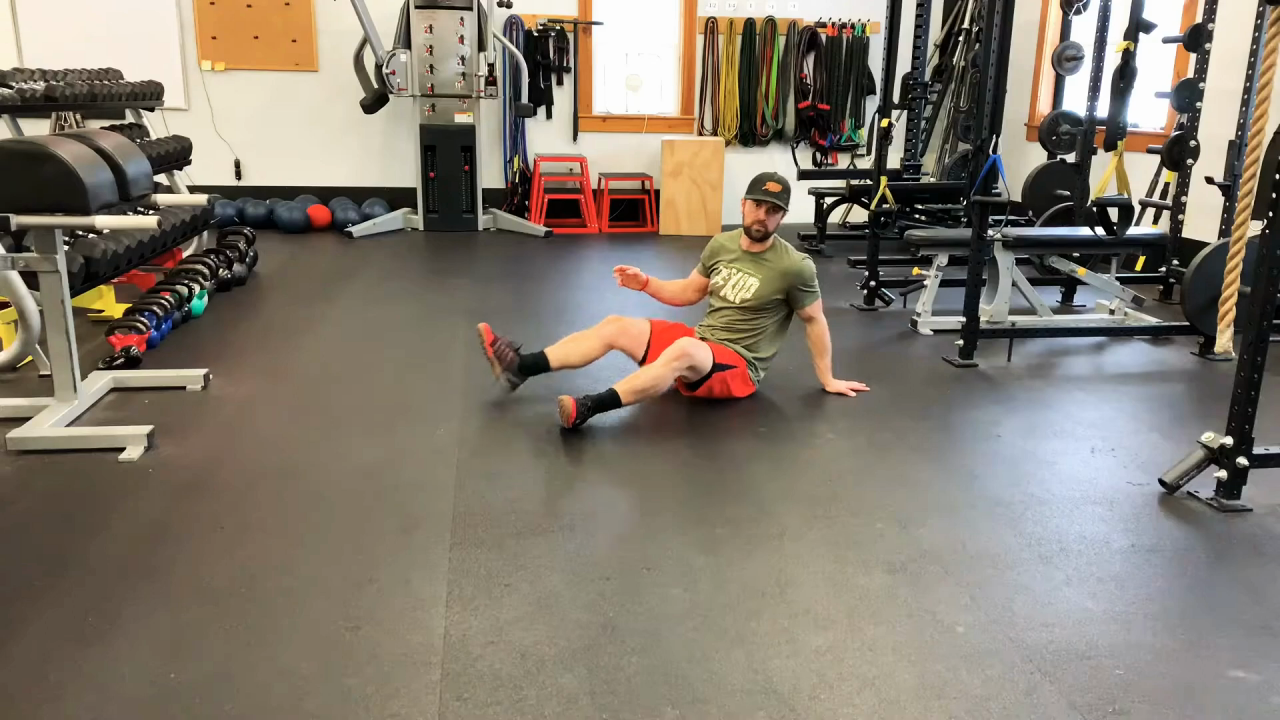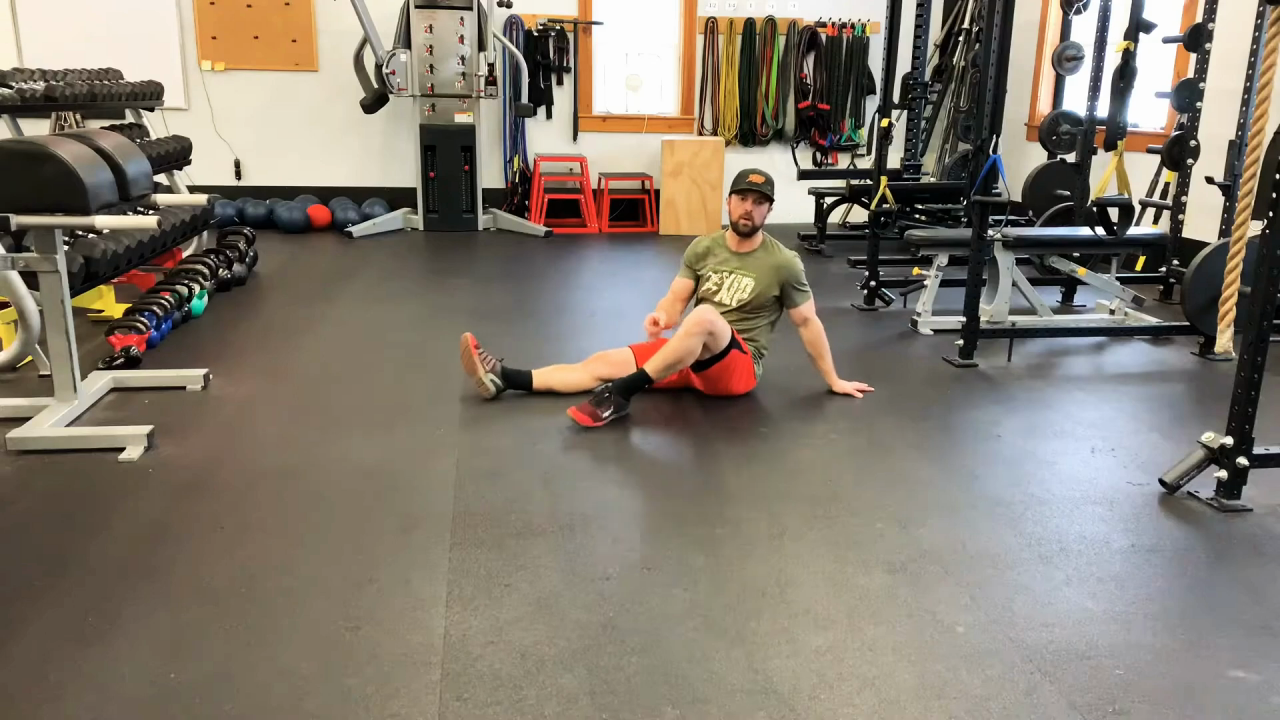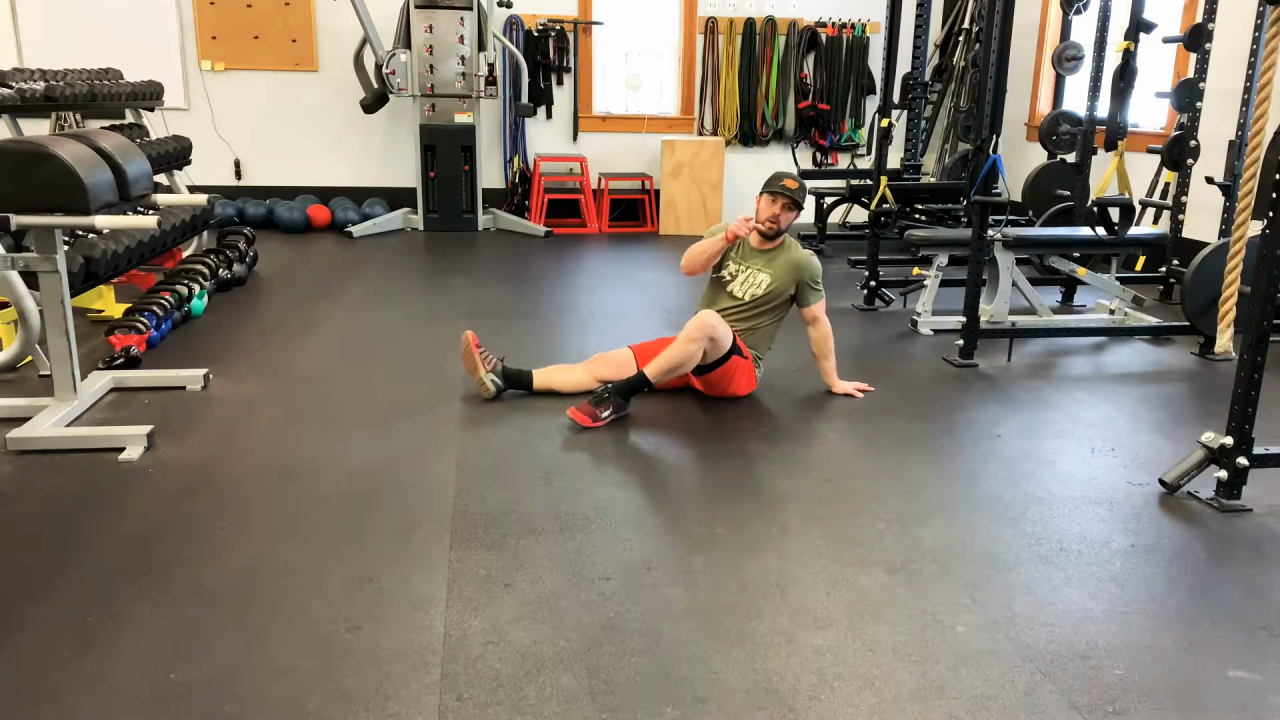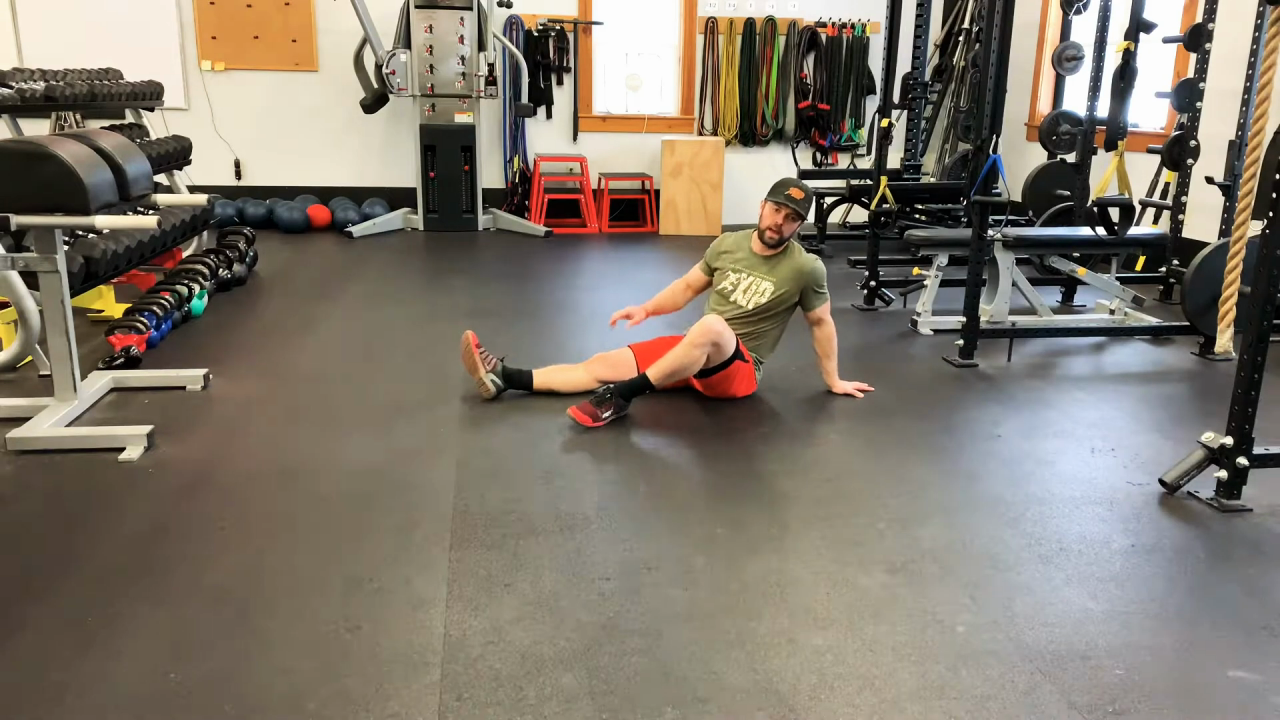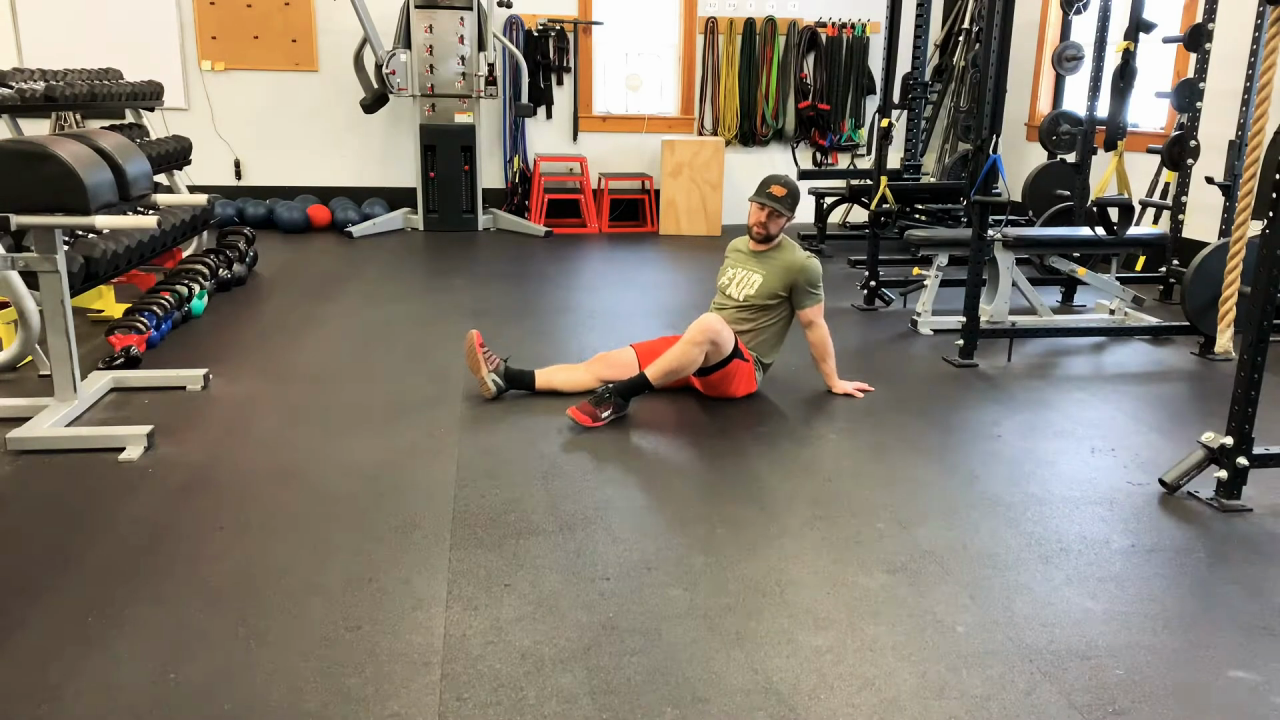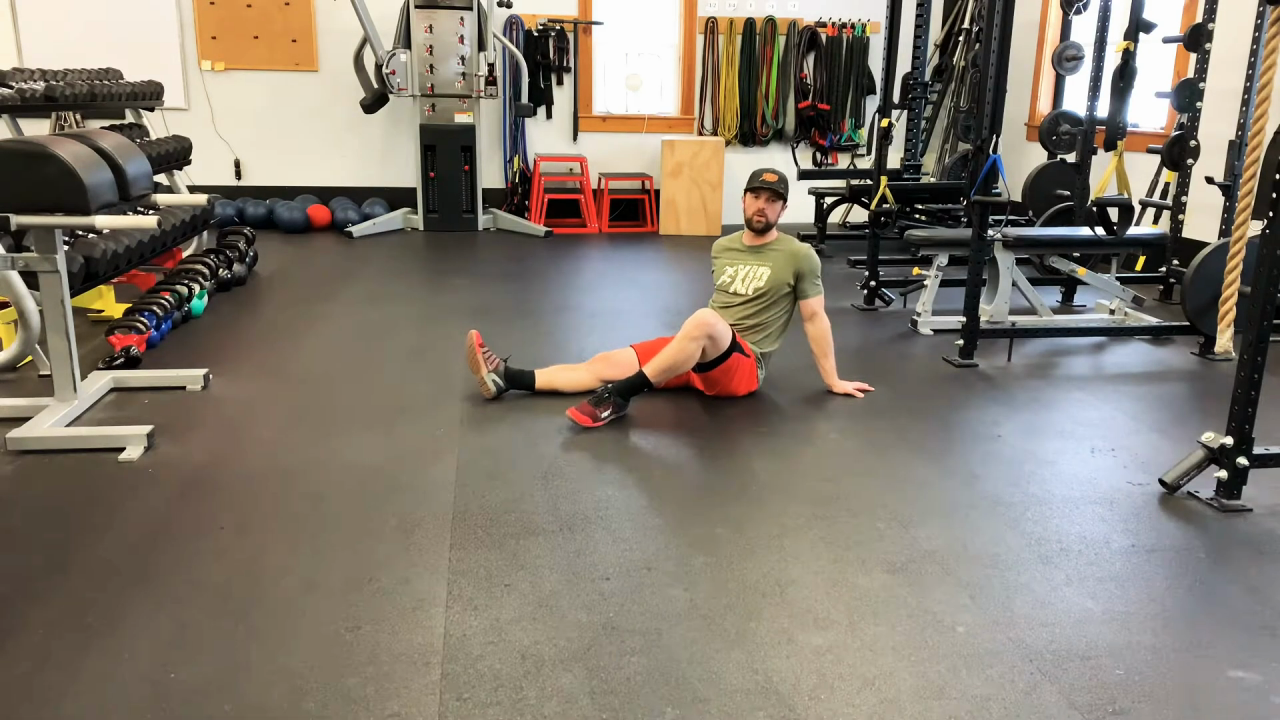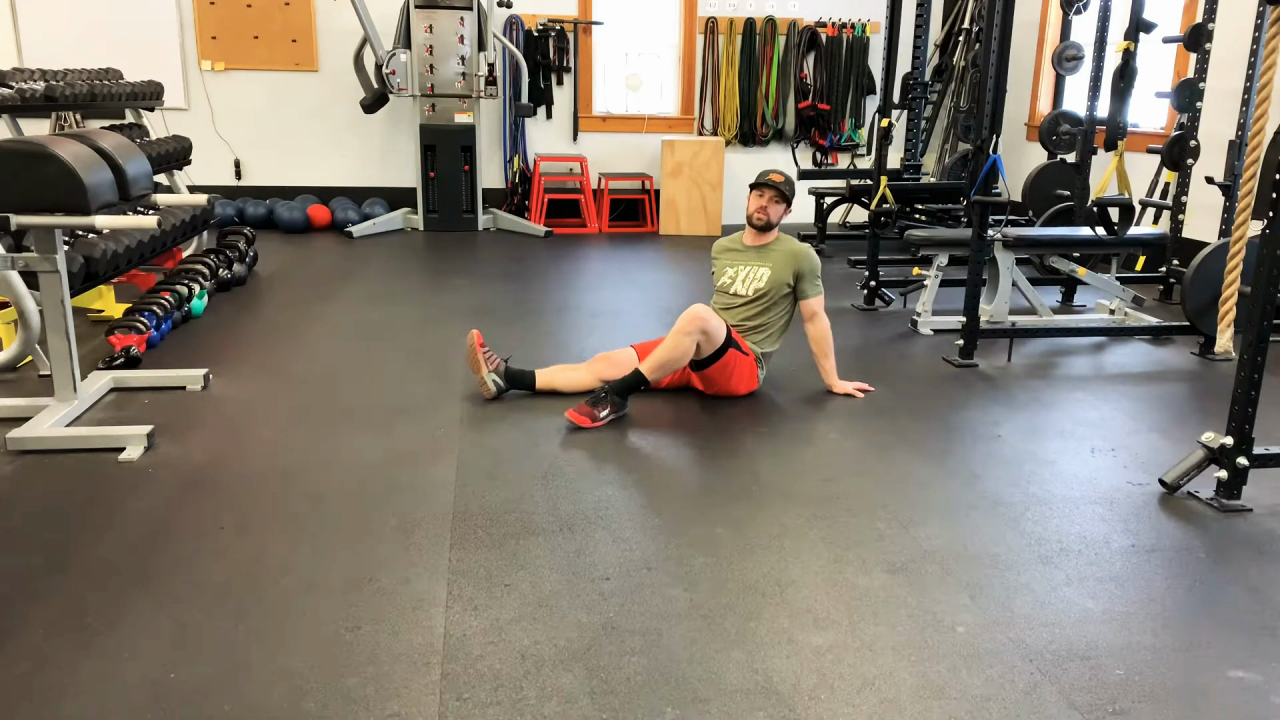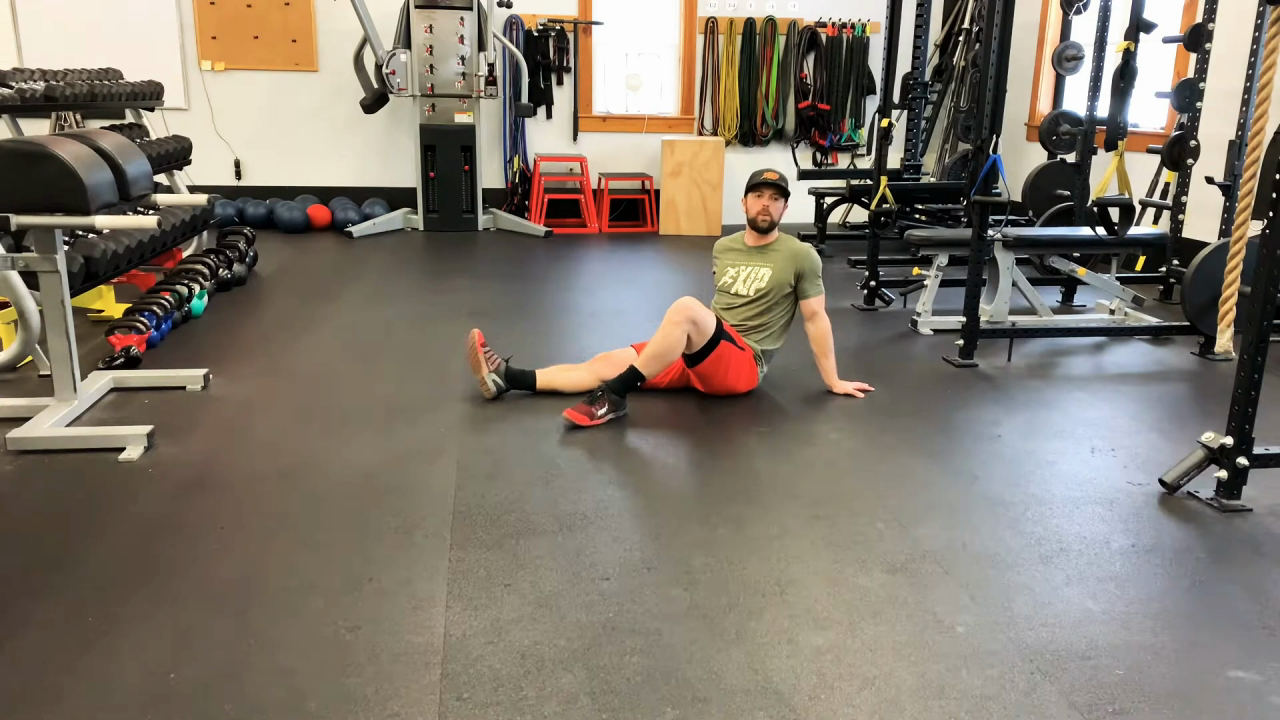
dt=0.4s
person 1, frame 1
left shoulder: (794, 267)
right shoulder: (721, 245)
left elbow: (814, 320)
right elbow: (691, 291)
left wrist: (828, 380)
right wrist: (647, 283)
left hip: (736, 367)
right hip: (699, 341)
left knee: (683, 351)
right knee: (616, 326)
left ankle: (588, 408)
right ankle: (522, 366)
person 1, frame 2
left shoulder: (784, 264)
right shoulder: (703, 248)
left elbow: (807, 322)
right elbow: (676, 300)
left wrist: (833, 380)
right wrist: (660, 317)
left hip: (736, 365)
right hip: (691, 355)
left knee: (705, 316)
right knee: (601, 364)
left ankle: (621, 395)
right ankle: (503, 378)
person 1, frame 3
left shoulder: (801, 263)
right shoulder: (726, 234)
left elbow: (816, 321)
right elbow: (688, 267)
left wrist: (833, 380)
right wrist: (726, 236)
left hip: (737, 366)
right hip: (691, 353)
left knee: (706, 320)
right knee: (602, 364)
left ankle: (620, 396)
right ankle: (504, 378)
person 1, frame 4
left shoulder: (805, 269)
right shoulder: (728, 243)
left elbow: (822, 323)
right elbow: (688, 286)
left wrist: (834, 380)
right wrist: (646, 308)
left hip: (738, 368)
right hip: (692, 352)
left knee: (711, 326)
right knee: (602, 364)
left ankle: (622, 397)
right ankle: (505, 378)
person 1, frame 5
left shoulder: (799, 265)
right shoulder: (736, 247)
left elbow: (813, 324)
left wrist: (834, 381)
left hip: (739, 368)
right hip: (695, 353)
left knee: (708, 325)
right knee: (604, 363)
left ankle: (620, 396)
right ankle: (506, 379)
person 1, frame 6
left shoulder: (799, 257)
right shoulder: (723, 247)
left elbow: (814, 317)
left wrist: (832, 380)
left hip: (741, 365)
right hip: (695, 354)
left knee: (703, 320)
right knee: (606, 364)
left ankle: (619, 397)
right ankle: (506, 379)
person 1, frame 7
left shoulder: (799, 257)
right shoulder: (723, 247)
left elbow: (814, 317)
left wrist: (833, 380)
left hip: (741, 365)
right hip: (697, 356)
left knee: (697, 315)
right knee: (606, 362)
left ankle: (616, 397)
right ankle: (506, 379)
person 1, frame 8
left shoulder: (801, 256)
right shoulder: (724, 247)
left elbow: (815, 317)
left wrist: (833, 381)
left hip: (741, 363)
right hip: (696, 355)
left knee: (685, 306)
right knee: (607, 363)
left ankle: (614, 397)
right ankle: (507, 379)
